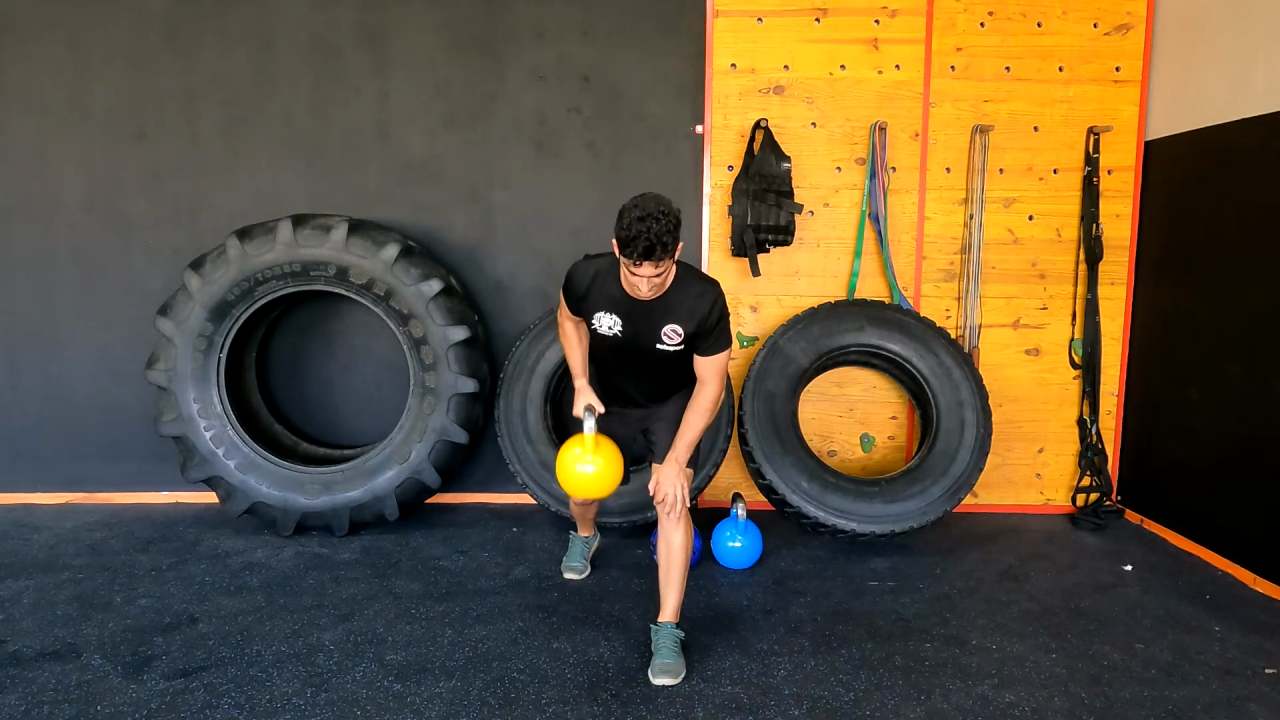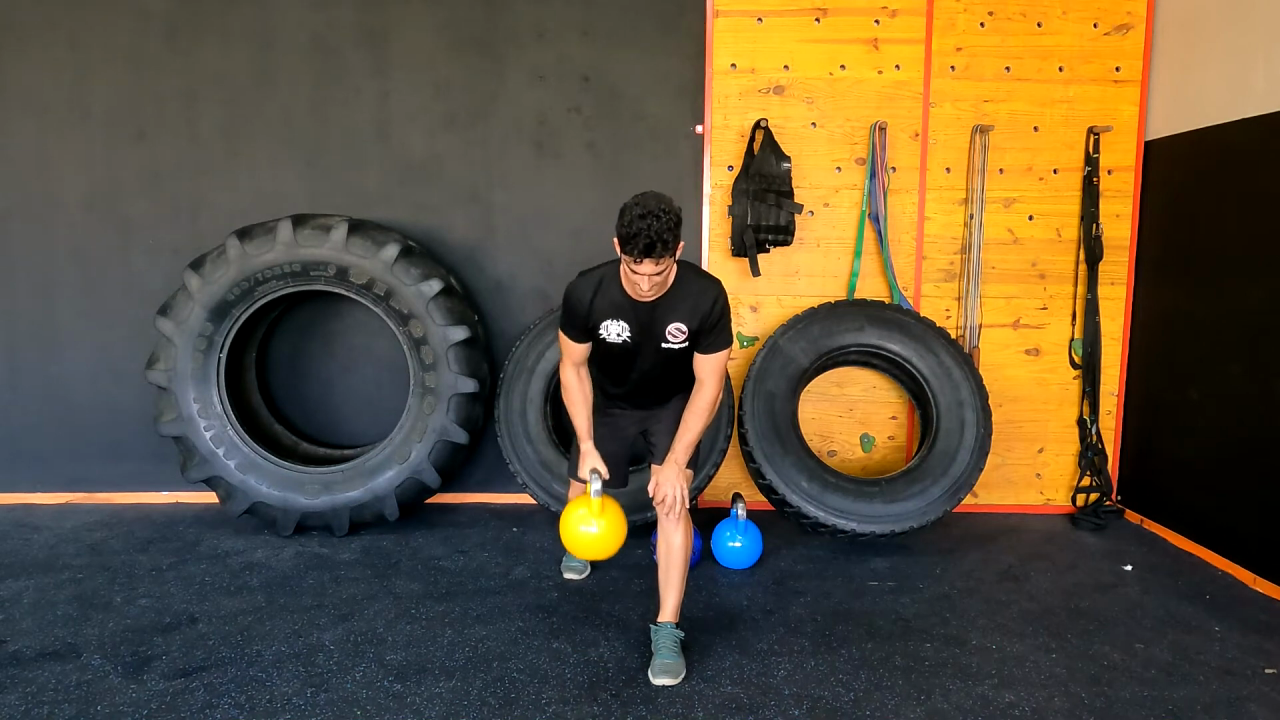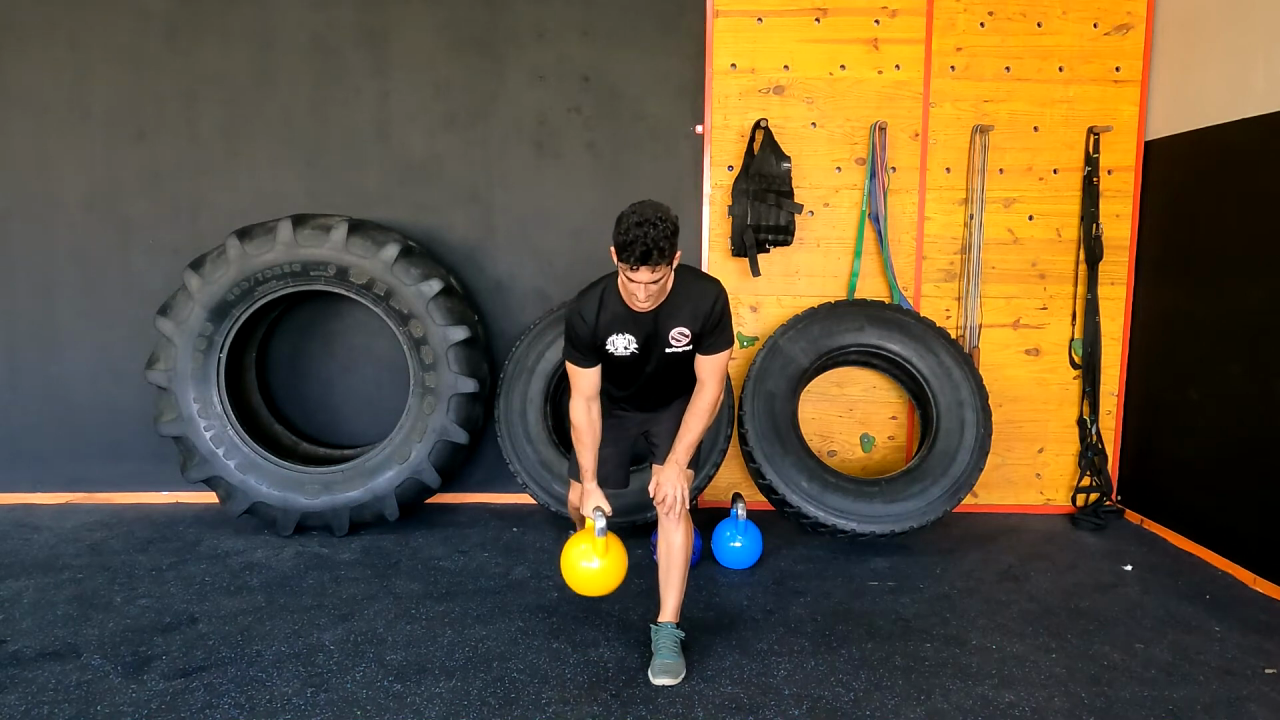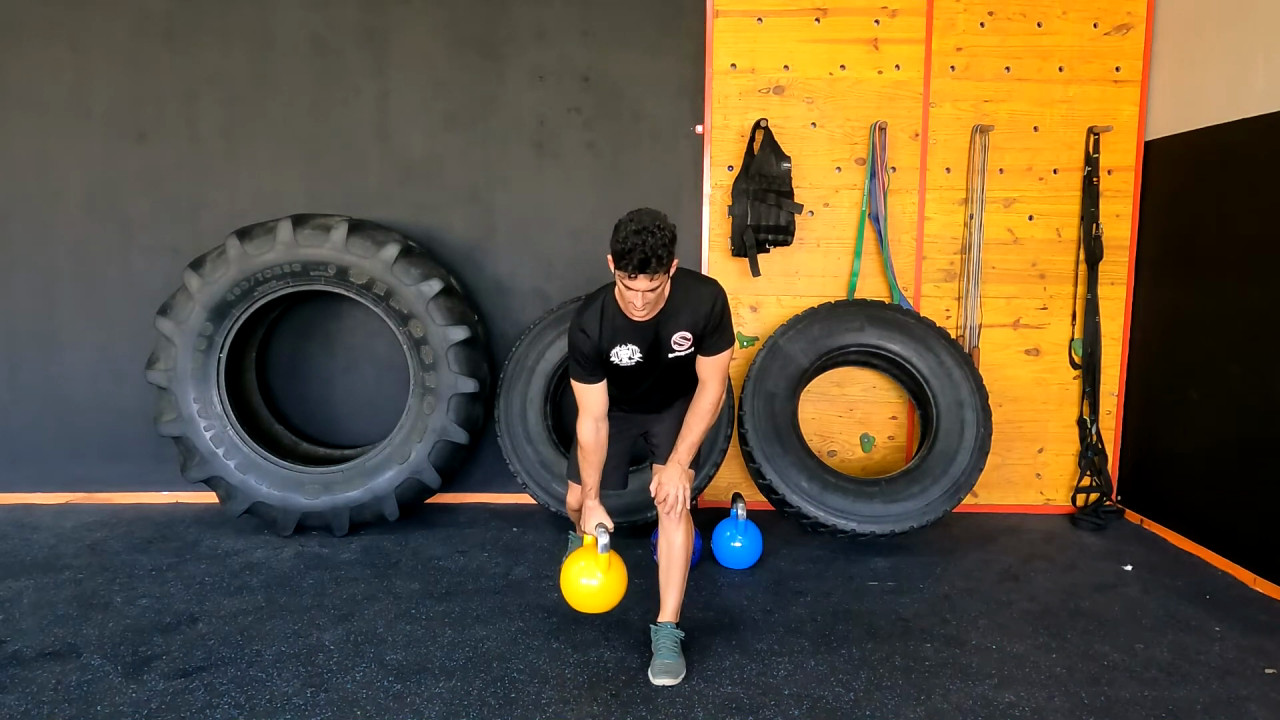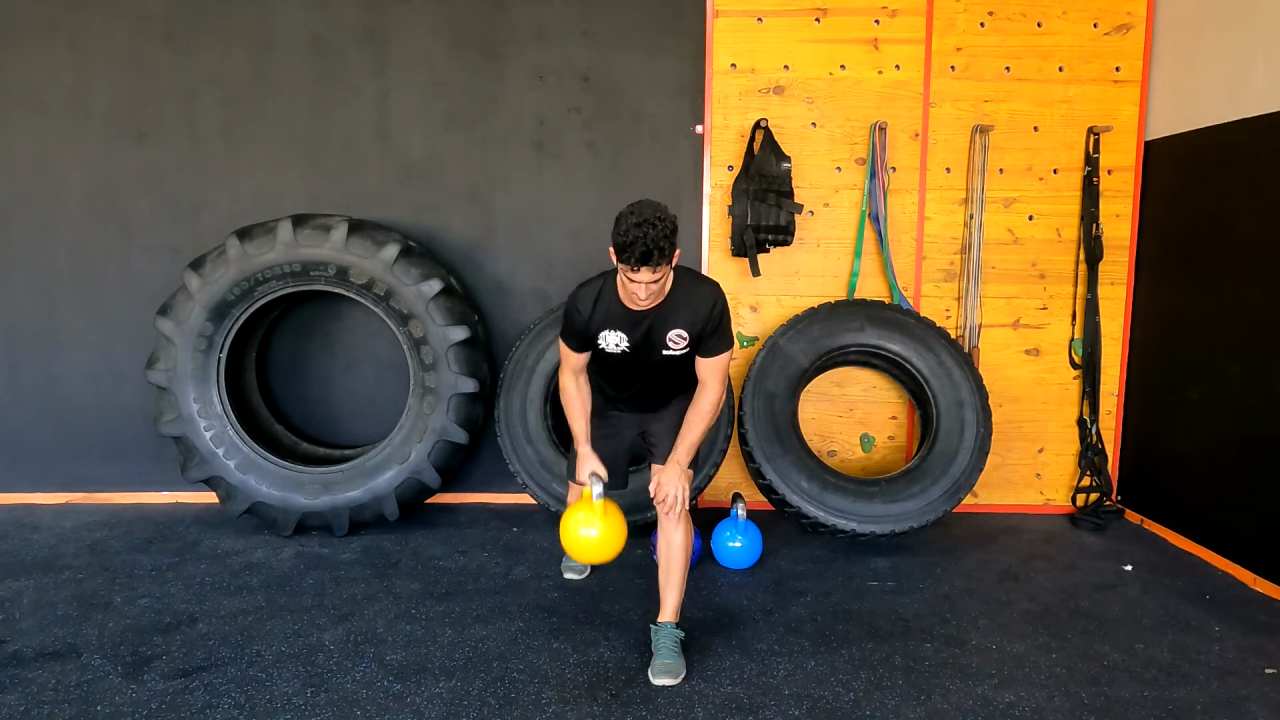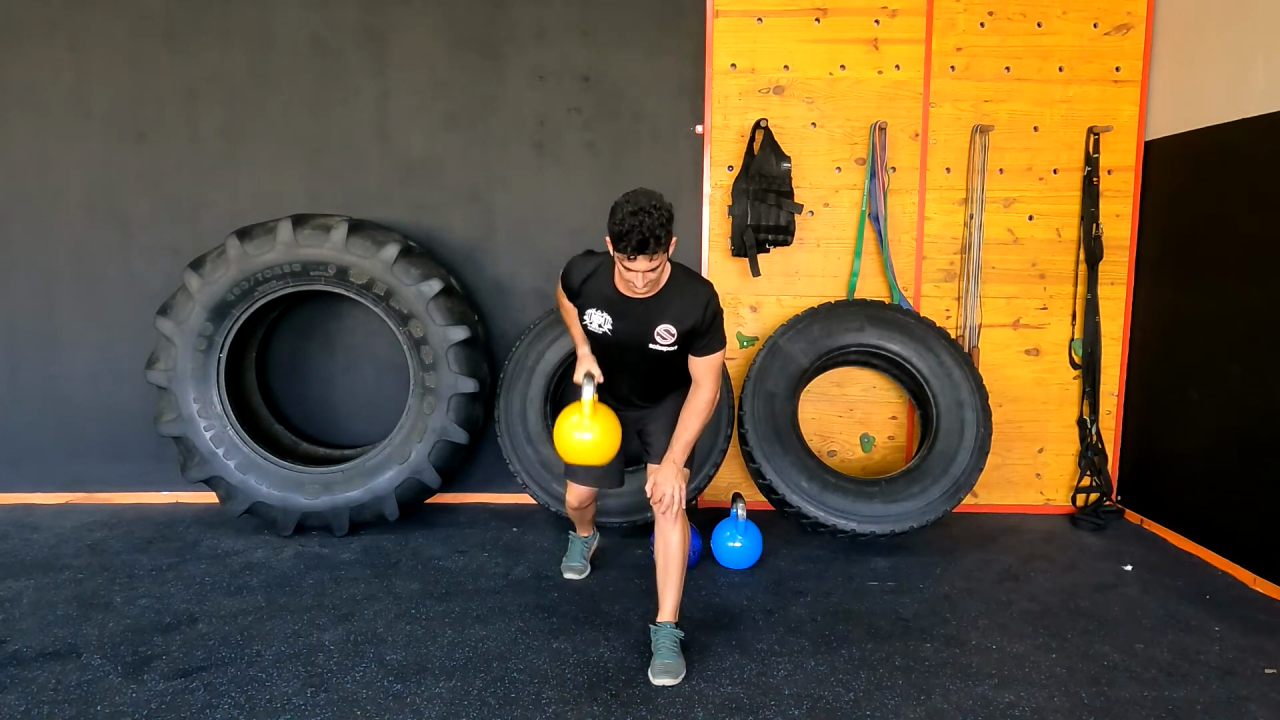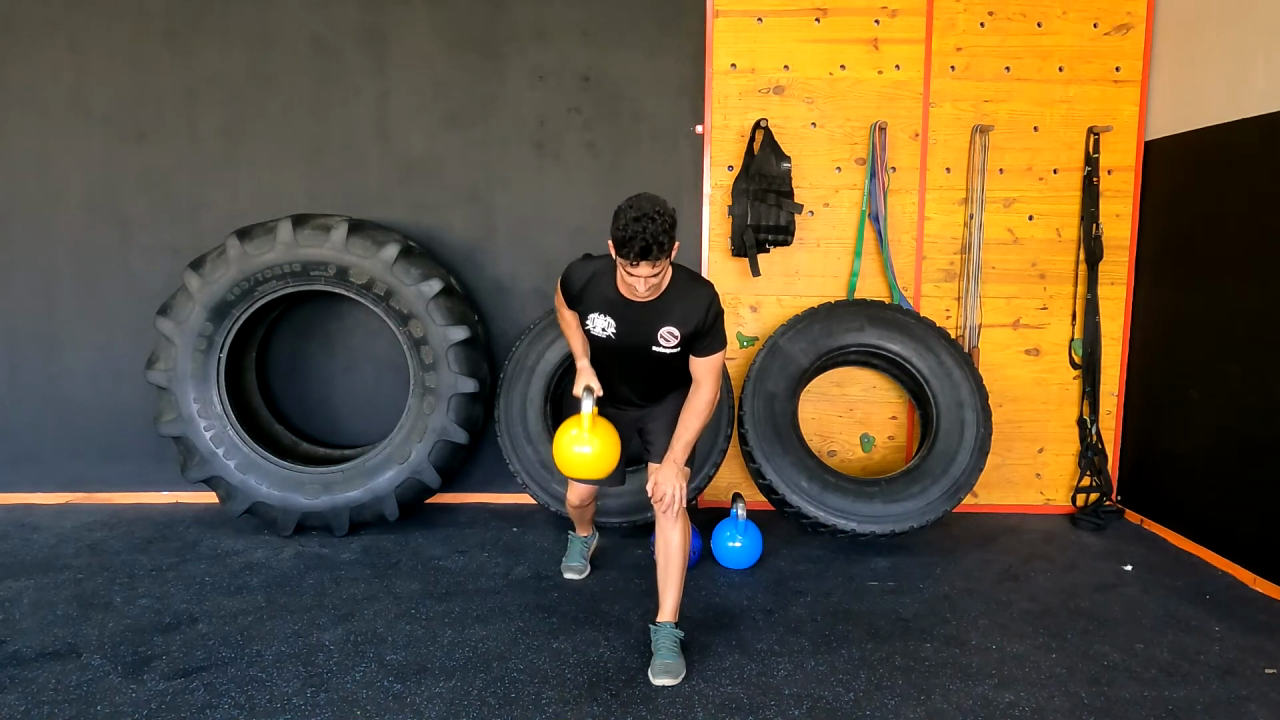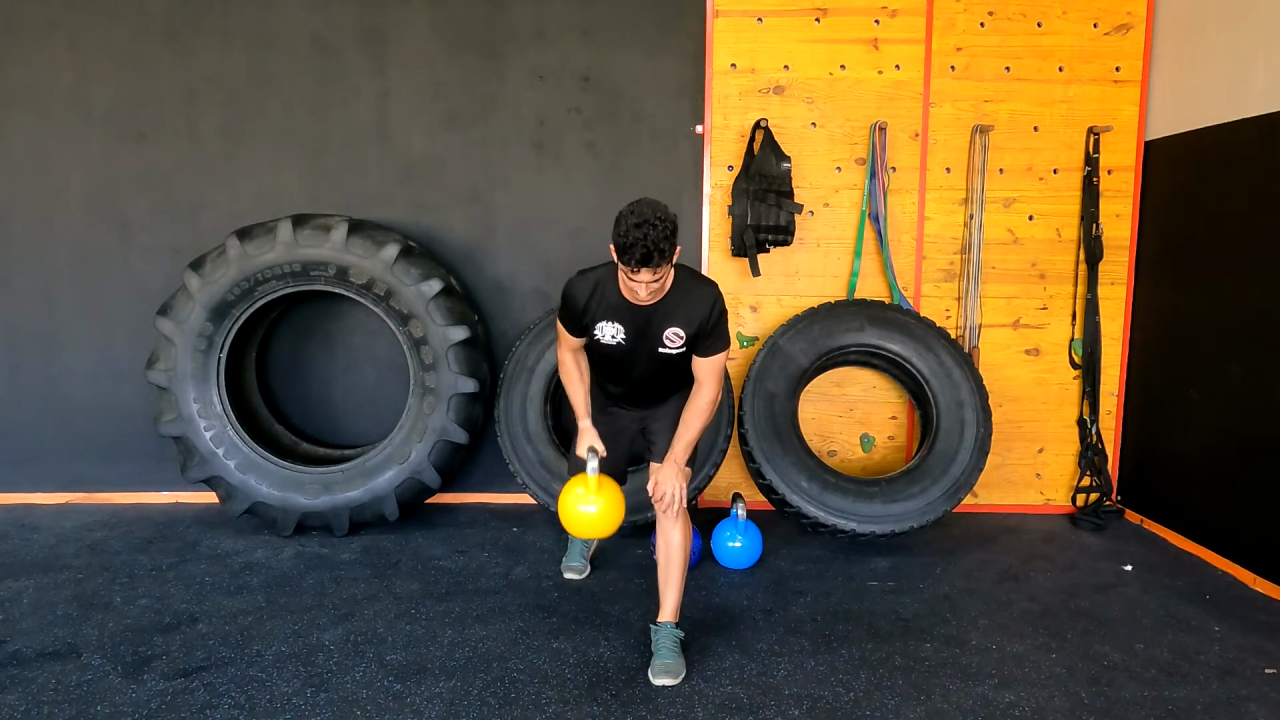
dt=0.3s
person 1, frame 1
left shoulder: (704, 299)
right shoulder: (586, 277)
left elbow: (710, 385)
right elbow: (571, 321)
left wrist: (676, 459)
right wrist: (581, 383)
left hip: (674, 402)
right hip: (607, 399)
left knee: (672, 500)
right knee: (582, 491)
left ankle: (667, 630)
right ankle: (585, 536)
person 1, frame 2
left shoulder: (705, 296)
right shoulder: (586, 292)
left elbow: (709, 384)
right elbow: (573, 366)
left wrist: (675, 461)
right wrist: (586, 447)
left hip: (674, 404)
right hip: (608, 403)
left knee: (672, 501)
right knee: (582, 495)
left ankle: (667, 630)
person 1, frame 3
left shoulder: (706, 298)
right shoulder: (587, 311)
left elbow: (710, 385)
right elbow: (585, 401)
left wrist: (677, 462)
right wrist: (590, 483)
left hip: (676, 404)
right hip: (613, 405)
left knee: (673, 500)
right knee: (580, 499)
left ankle: (667, 631)
right ankle: (582, 535)
person 1, frame 4
left shoulder: (706, 299)
right shoulder: (590, 324)
left elbow: (712, 384)
right elbow: (593, 419)
left wrist: (678, 462)
right wrist: (592, 502)
left hip: (676, 405)
right hip: (614, 406)
left knee: (673, 500)
right knee: (576, 501)
left ankle: (667, 631)
right ankle: (581, 536)
person 1, frame 5
left shoulder: (704, 300)
right shoulder: (586, 302)
left elbow: (712, 386)
right elbow: (571, 372)
left wrist: (678, 461)
right wrist: (584, 450)
left hip: (673, 405)
right hip: (608, 406)
left knee: (671, 501)
right knee: (579, 497)
left ankle: (667, 631)
person 1, frame 6
left shoulder: (697, 299)
right shoulder: (583, 273)
left elbow: (705, 386)
left wrist: (673, 461)
right wrist: (583, 351)
left hip: (668, 404)
right hip: (604, 398)
left knee: (668, 501)
right knee: (577, 495)
left ankle: (666, 632)
right ankle: (584, 536)
person 1, frame 7
left shoulder: (698, 301)
right shoulder: (583, 277)
left elbow: (706, 386)
left wrist: (674, 460)
right wrist: (582, 364)
left hip: (668, 402)
right hip: (603, 397)
left knee: (669, 499)
right knee: (579, 493)
left ankle: (666, 631)
right ankle: (583, 535)
person 1, frame 8
left shoulder: (702, 300)
right shoulder: (585, 290)
left elbow: (708, 385)
right elbow: (569, 349)
left wrist: (675, 460)
right wrist: (584, 424)
left hip: (672, 403)
right hip: (605, 403)
left knee: (670, 499)
left ankle: (666, 631)
right ankle: (583, 537)
